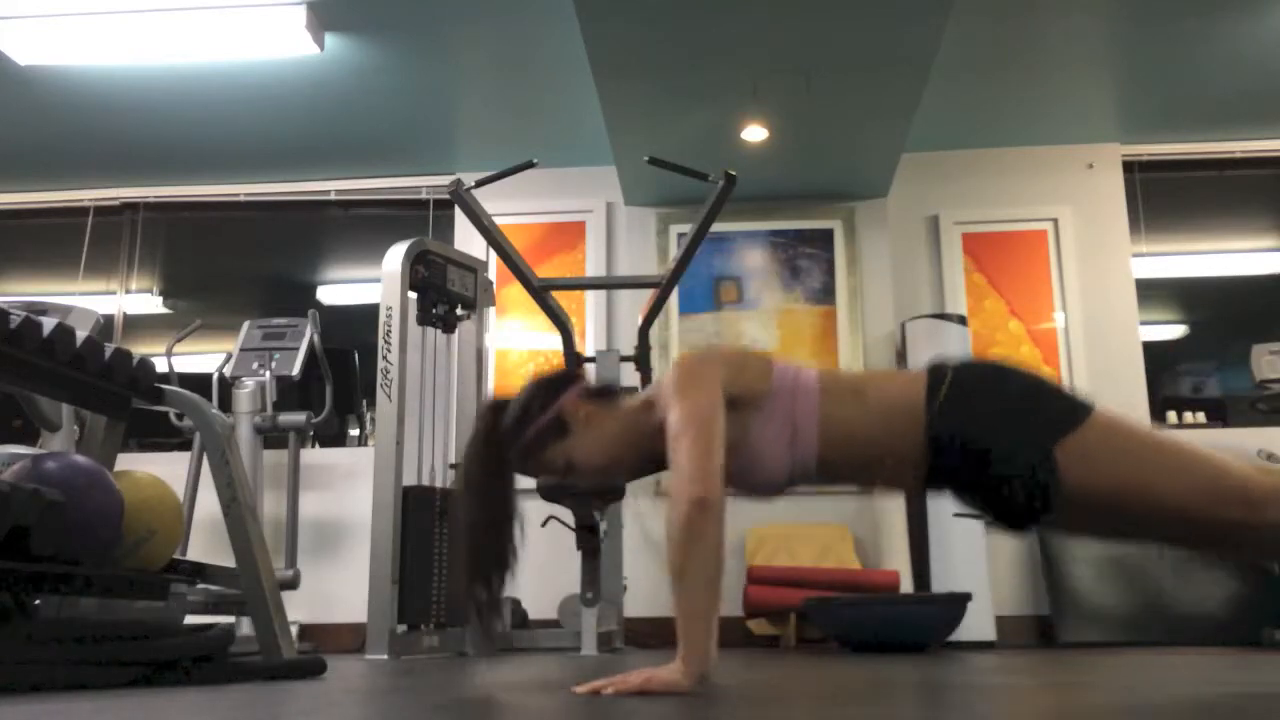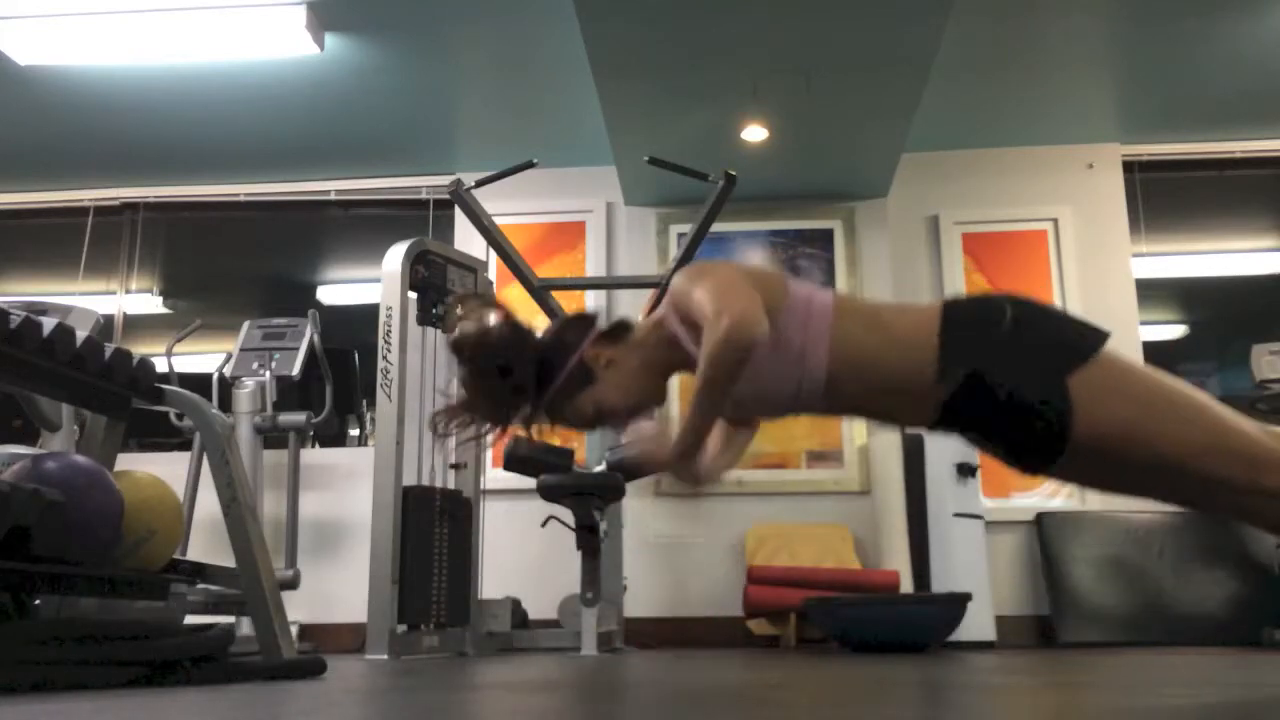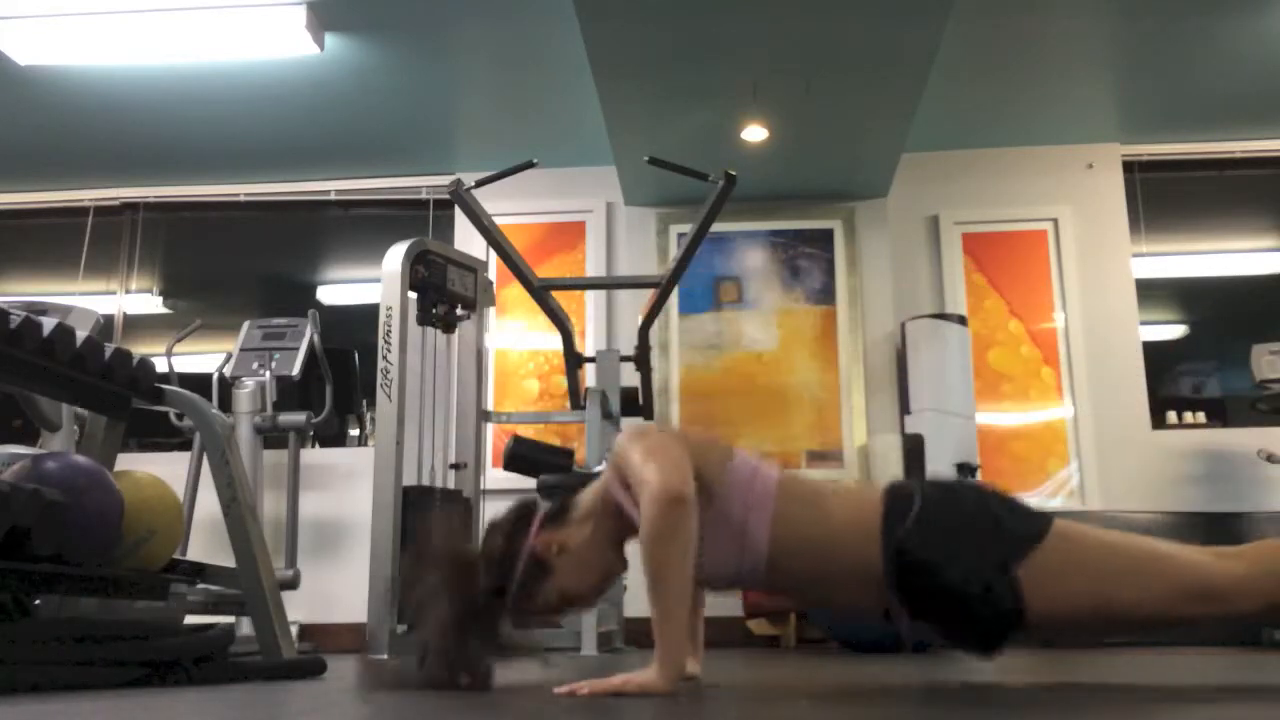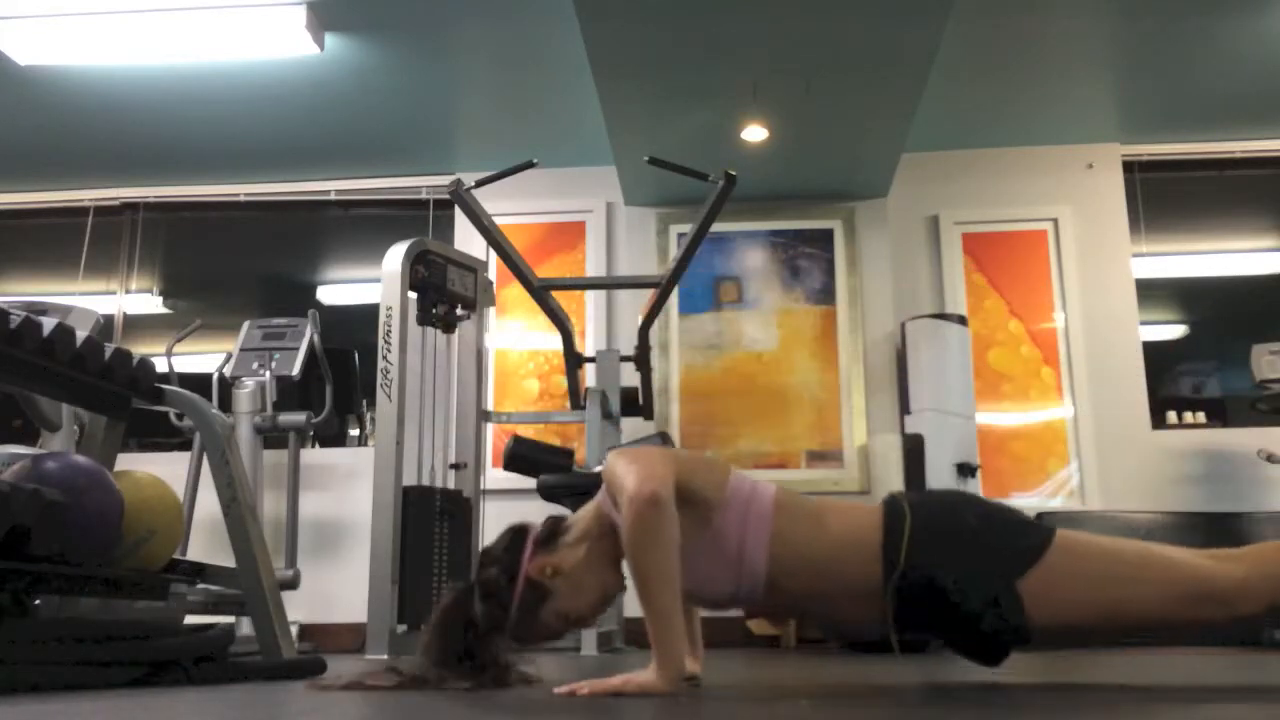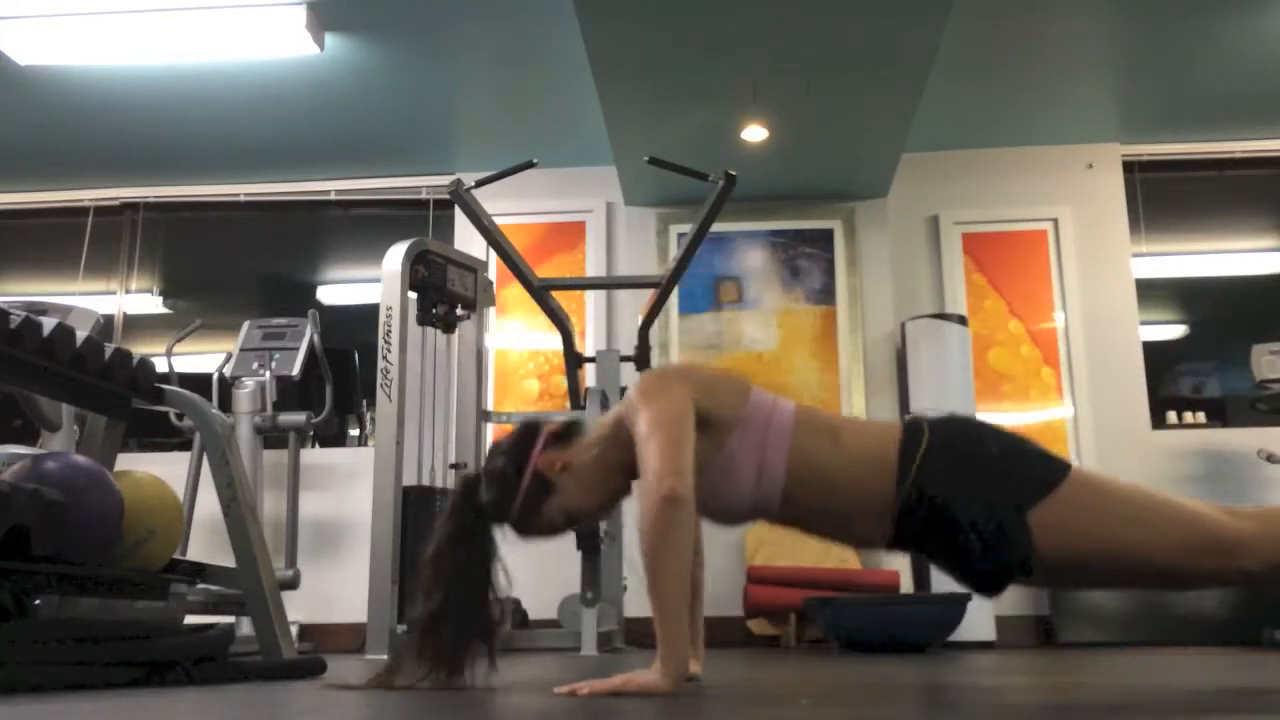
dt=0.3s
person 1, frame 1
left shoulder: (687, 385)
right shoulder: (664, 432)
left elbow: (698, 504)
right elbow: (699, 522)
left wrist: (689, 662)
right wrist: (694, 653)
left hip: (986, 426)
right hip: (962, 442)
person 1, frame 2
left shoulder: (695, 295)
right shoulder: (696, 349)
left elbow: (741, 334)
right elbow: (738, 414)
left wrist: (685, 444)
left hip: (1002, 354)
right hip: (980, 388)
person 1, frame 3
left shoulder: (635, 455)
right shoulder: (634, 503)
left elbow: (675, 507)
right elbow: (690, 544)
left wrist: (669, 664)
right wrist: (676, 648)
left hip: (943, 544)
right hip: (927, 565)
person 1, frame 4
left shoulder: (626, 474)
right shoulder: (631, 520)
left elbow: (654, 506)
left wrist: (666, 667)
right wrist: (685, 655)
left hip: (945, 559)
right hip: (927, 566)
person 1, frame 5
left shoulder: (656, 398)
right shoulder: (638, 450)
left elbow: (669, 498)
right elbow: (677, 512)
left wrist: (669, 666)
right wrist: (689, 648)
left hip: (955, 485)
right hip: (935, 498)
